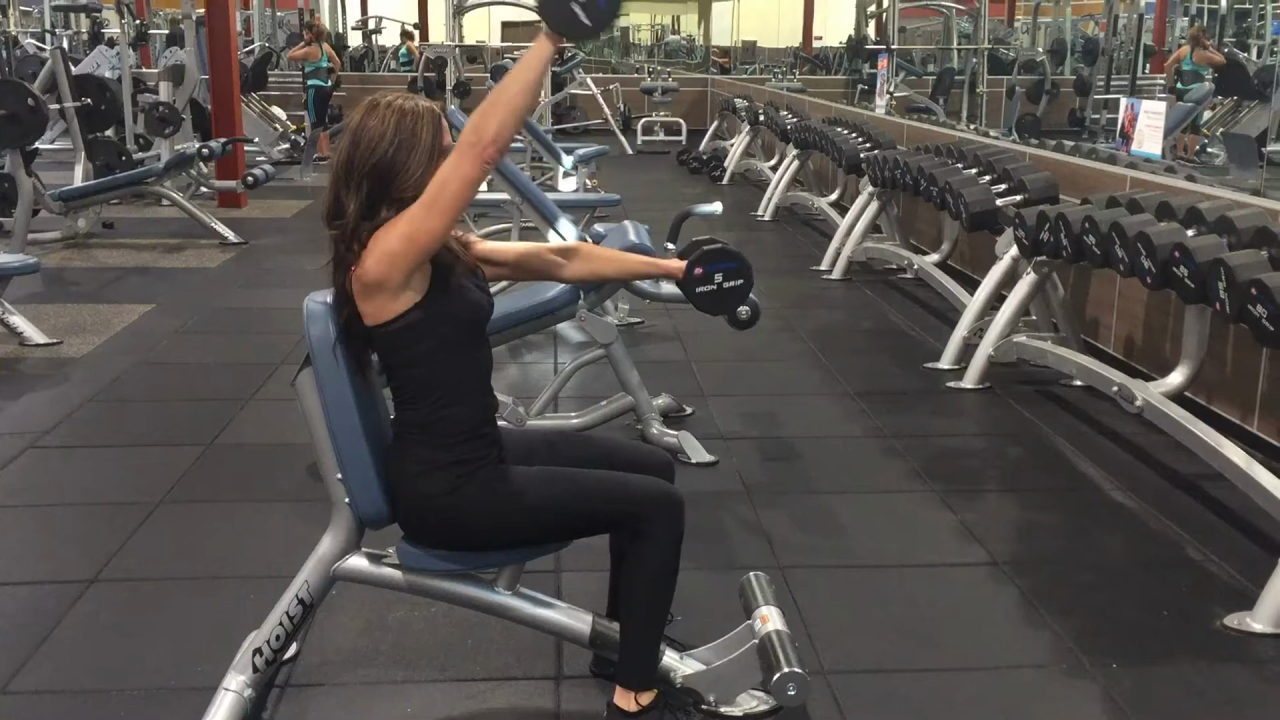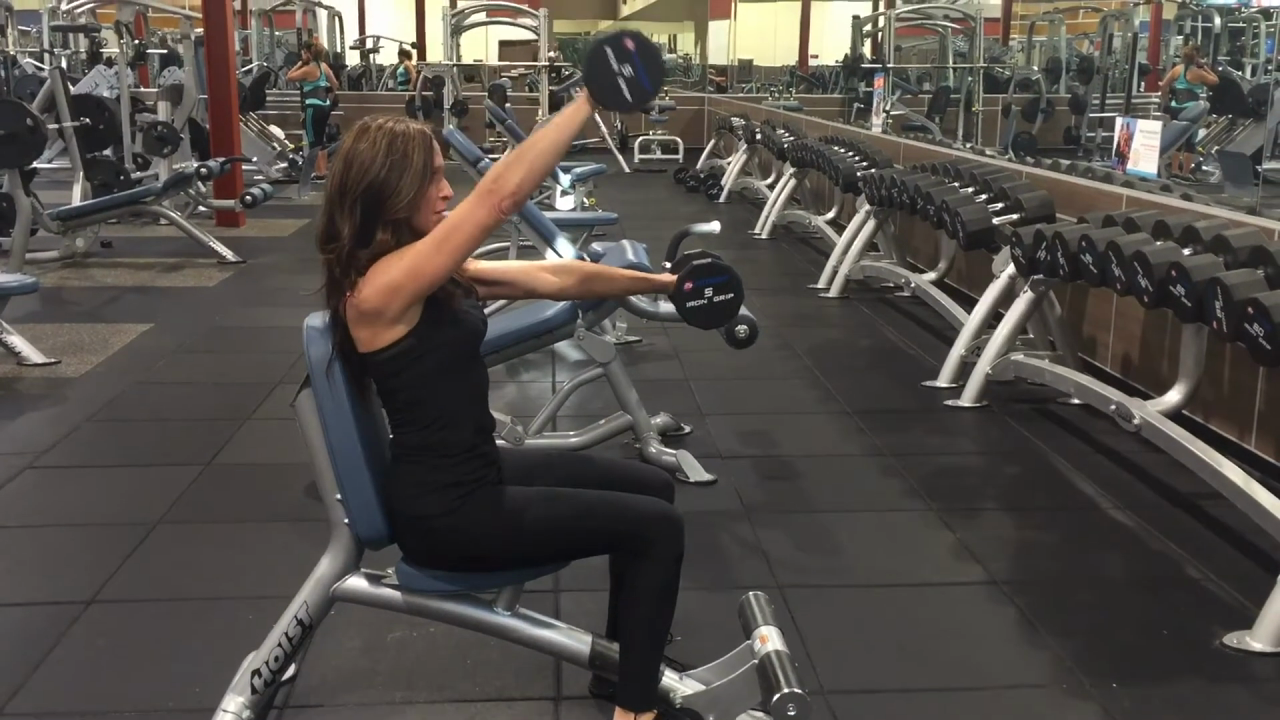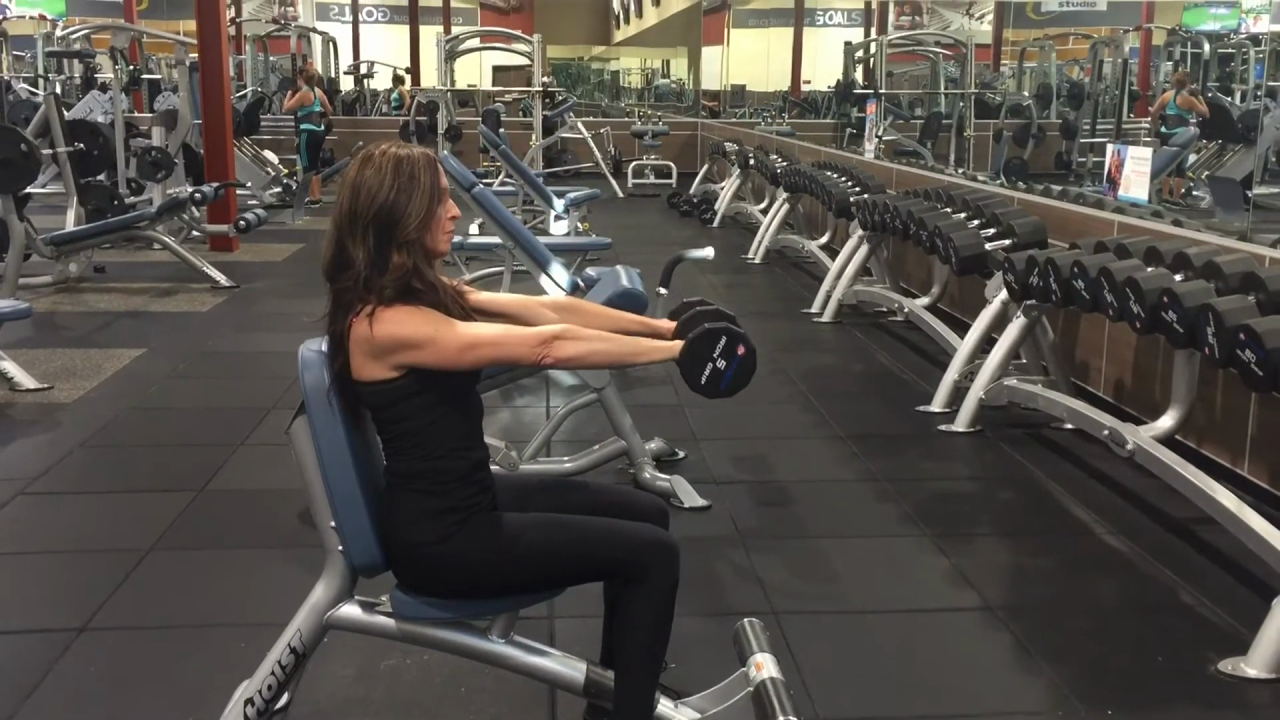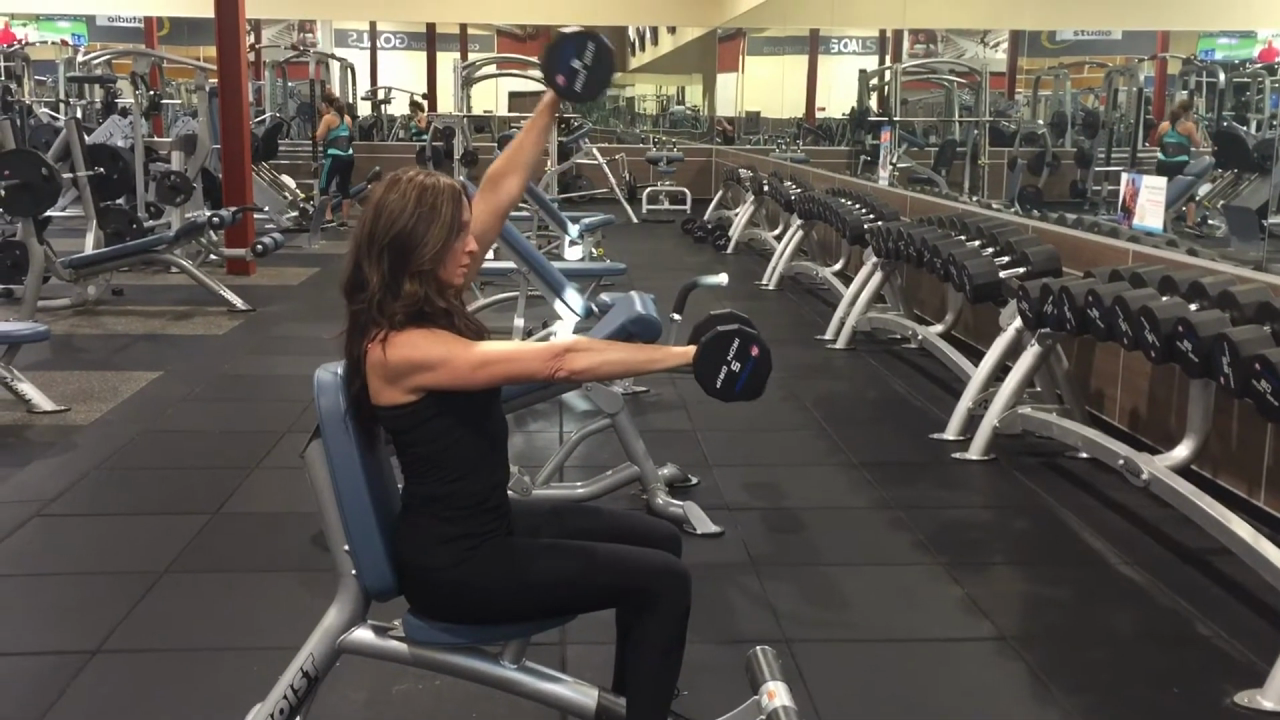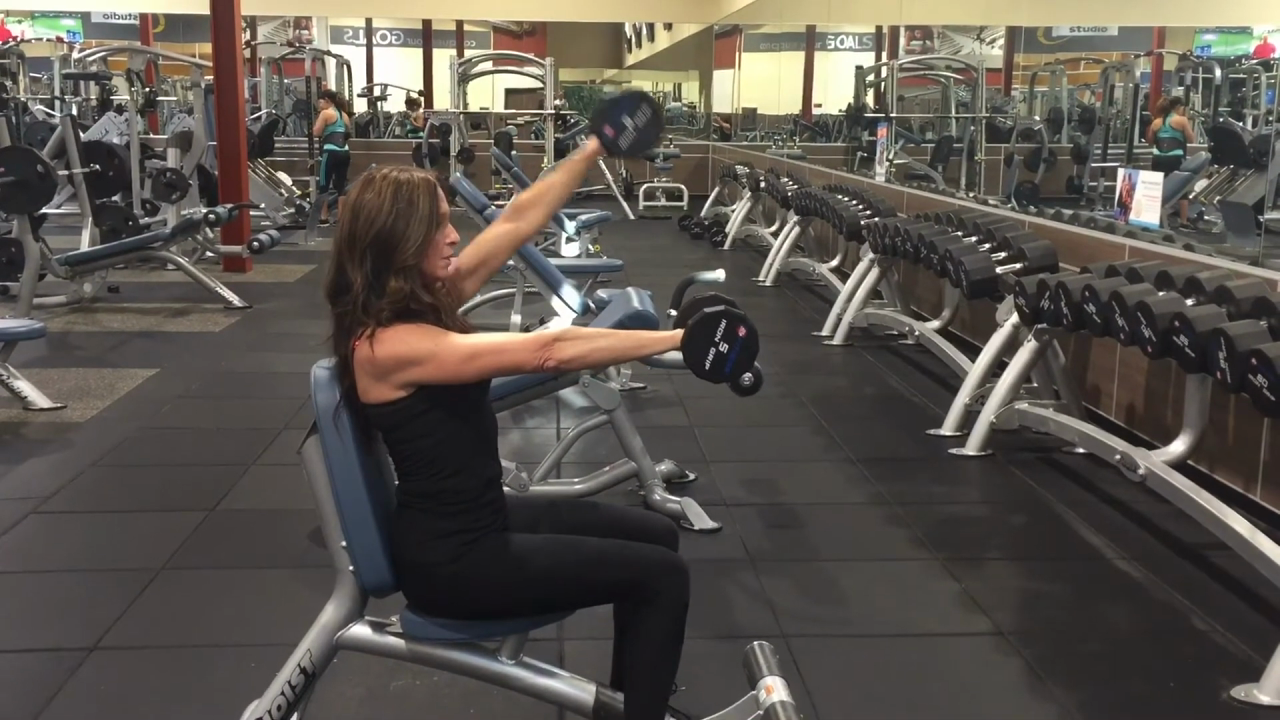
dt=1s
person 1, frame 1
left shoulder: (435, 255)
right shoulder: (383, 261)
left elbow: (559, 259)
right elbow: (480, 151)
left wrist: (669, 268)
right wrist: (547, 40)
left hip: (475, 452)
right hip: (445, 489)
left knee: (652, 467)
right knee: (656, 506)
left ankle: (624, 641)
person 1, frame 2
left shoulder: (428, 275)
right shoulder: (379, 286)
left elbow: (550, 276)
right elbow: (498, 196)
left wrist: (659, 283)
right wrist: (587, 104)
left hip: (475, 471)
right hip: (445, 510)
left knee: (653, 488)
right knee: (658, 527)
left ankle: (623, 662)
person 1, frame 3
left shoulder: (422, 293)
right shoulder: (383, 324)
left elbow: (547, 310)
right elbow: (545, 346)
left wrist: (660, 326)
right wrist: (676, 349)
left hip: (468, 496)
right hip: (439, 537)
left knee: (646, 514)
right knee: (653, 554)
person 1, frame 4
left shoulder: (424, 305)
right shoulder: (400, 348)
left elbow: (501, 193)
right elbow: (557, 361)
left wrist: (550, 108)
right wrist: (688, 354)
left hip: (483, 523)
right hip: (453, 563)
left knee: (658, 541)
right knee: (665, 581)
person 1, frame 5
left shoulder: (425, 299)
right shoulder: (387, 344)
left elbow: (518, 222)
right elbow: (546, 352)
left wrist: (592, 152)
right wrist: (676, 339)
left hip: (480, 518)
right hip: (451, 558)
left knee: (655, 536)
right knee: (662, 576)
